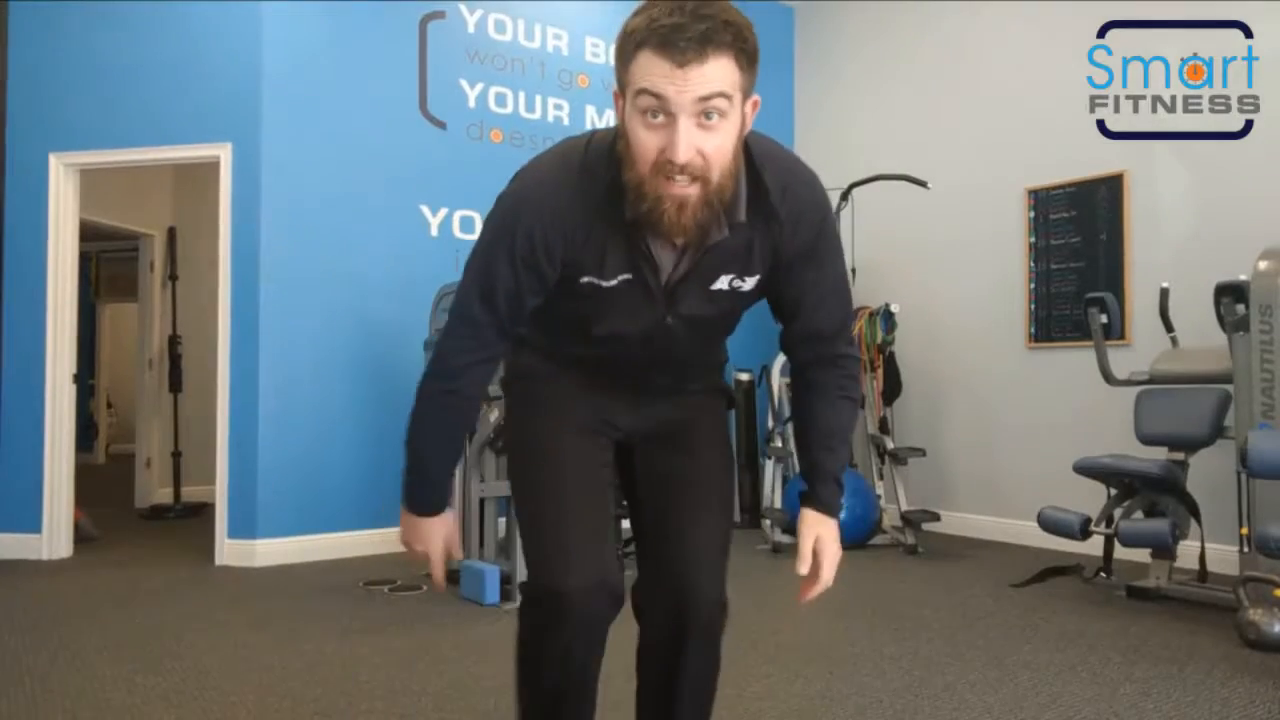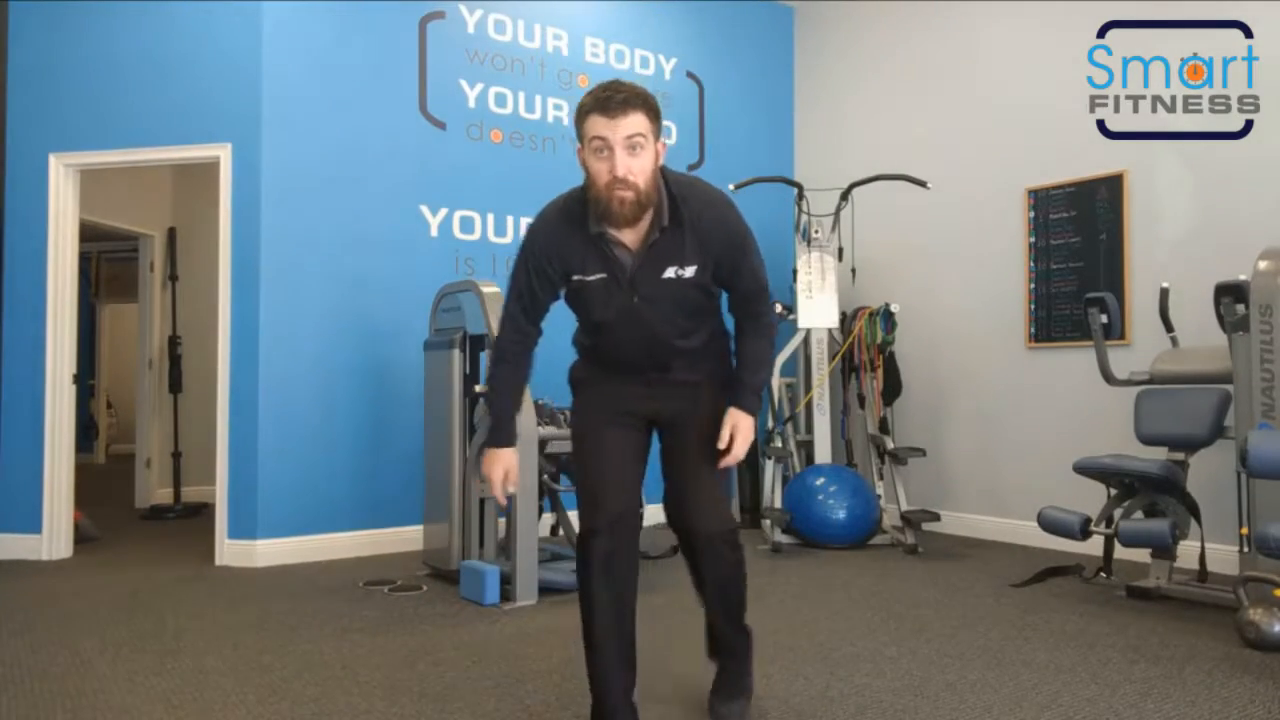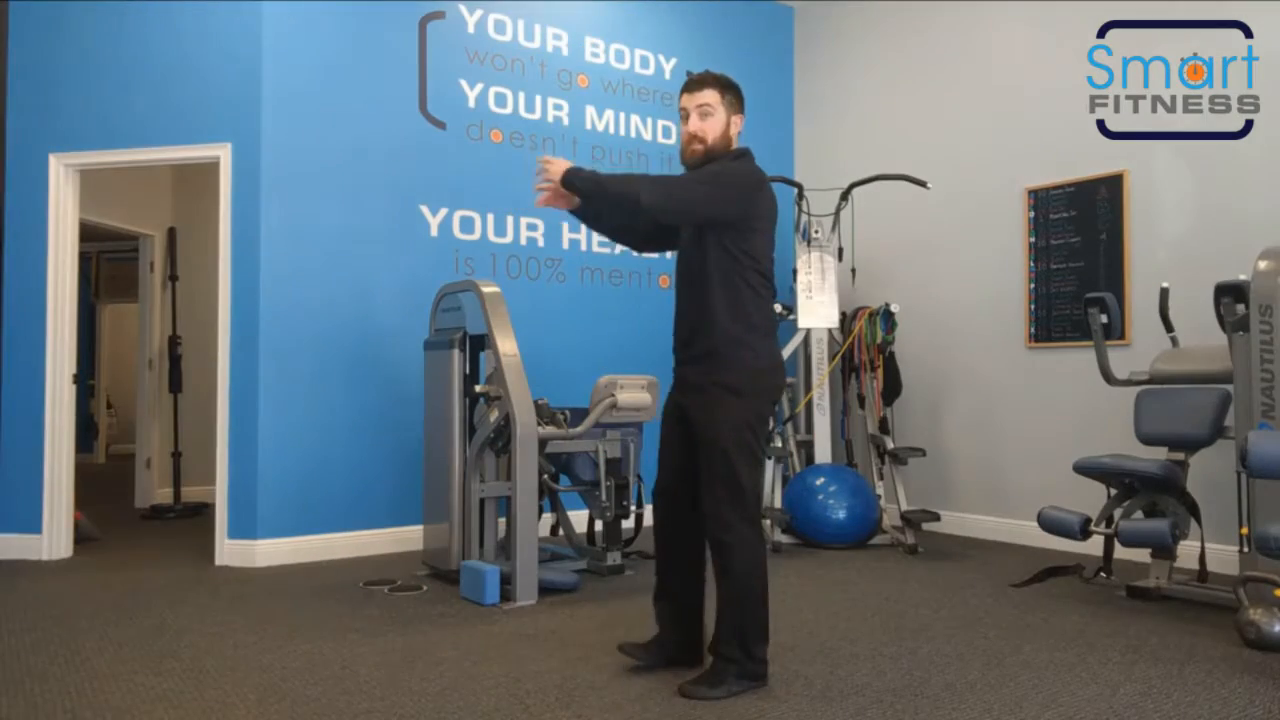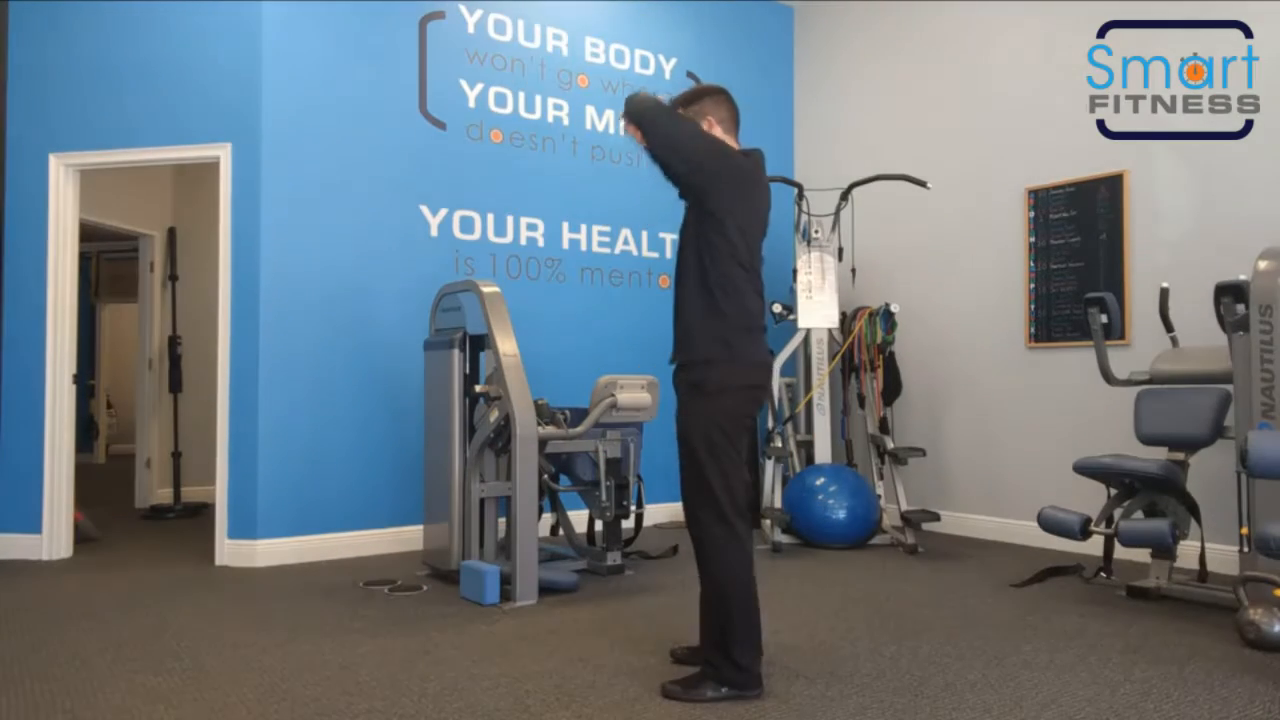
dt=1s
person 1, frame 1
left shoulder: (790, 198)
right shoulder: (550, 194)
left elbow: (823, 352)
right elbow: (468, 349)
left wrist: (822, 499)
right wrist: (429, 497)
left hip: (683, 397)
right hip: (561, 386)
left knee: (691, 601)
right knee: (573, 586)
person 1, frame 2
left shoulder: (710, 213)
right shoulder: (556, 229)
left elbow: (755, 312)
right elbow: (517, 333)
left wrist: (746, 401)
right wrist: (501, 438)
left hip: (698, 381)
right hip: (606, 385)
left knee: (707, 528)
right knee: (605, 533)
left ankle: (732, 658)
person 1, frame 3
left shoulder: (741, 183)
right shoulder: (703, 187)
left elbow: (651, 195)
right elbow: (647, 233)
left wrist: (572, 175)
right wrist: (578, 203)
left hip: (738, 380)
right hip: (695, 376)
left knee: (730, 518)
right knee: (674, 508)
left ankle: (742, 660)
right ankle: (678, 637)
person 1, frame 4
left shoulder: (727, 171)
right shoulder: (732, 180)
left elbow: (644, 112)
right elbow: (673, 143)
left wrist: (644, 119)
right wrist: (653, 134)
left hip: (721, 372)
right hip: (729, 366)
left knee: (717, 518)
right knee: (723, 514)
left ankle: (734, 669)
right ankle: (724, 644)
